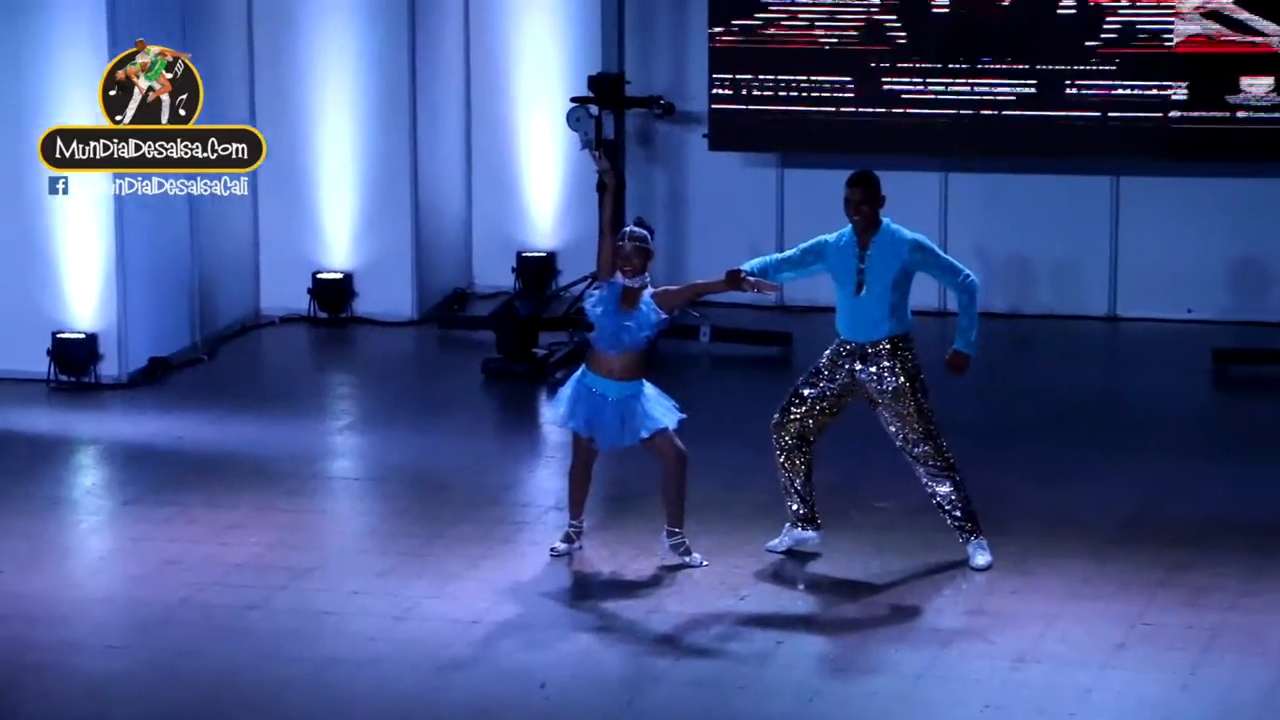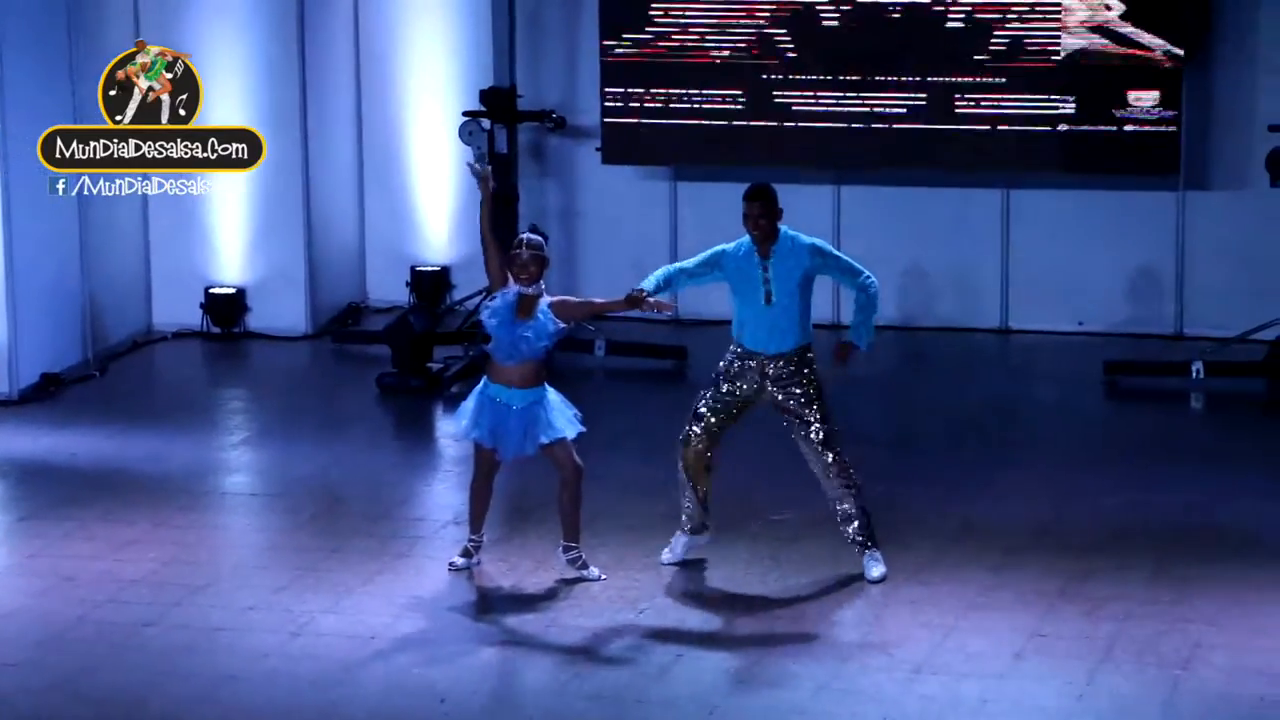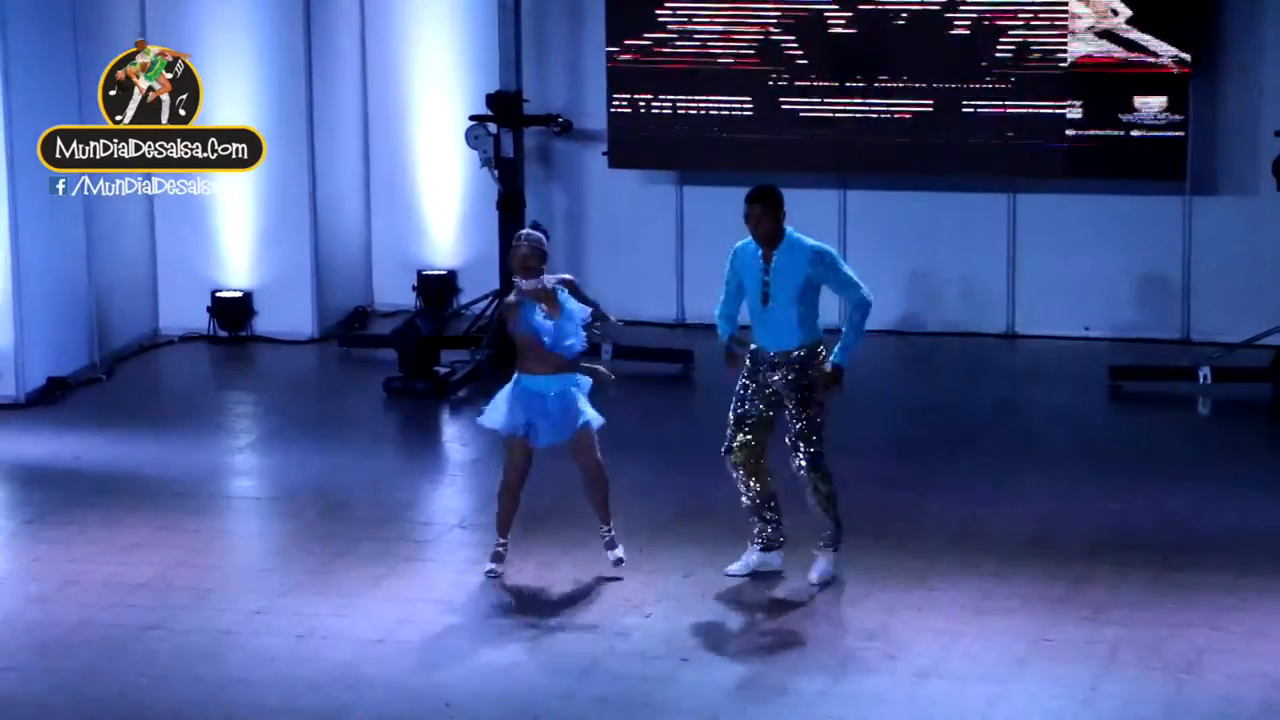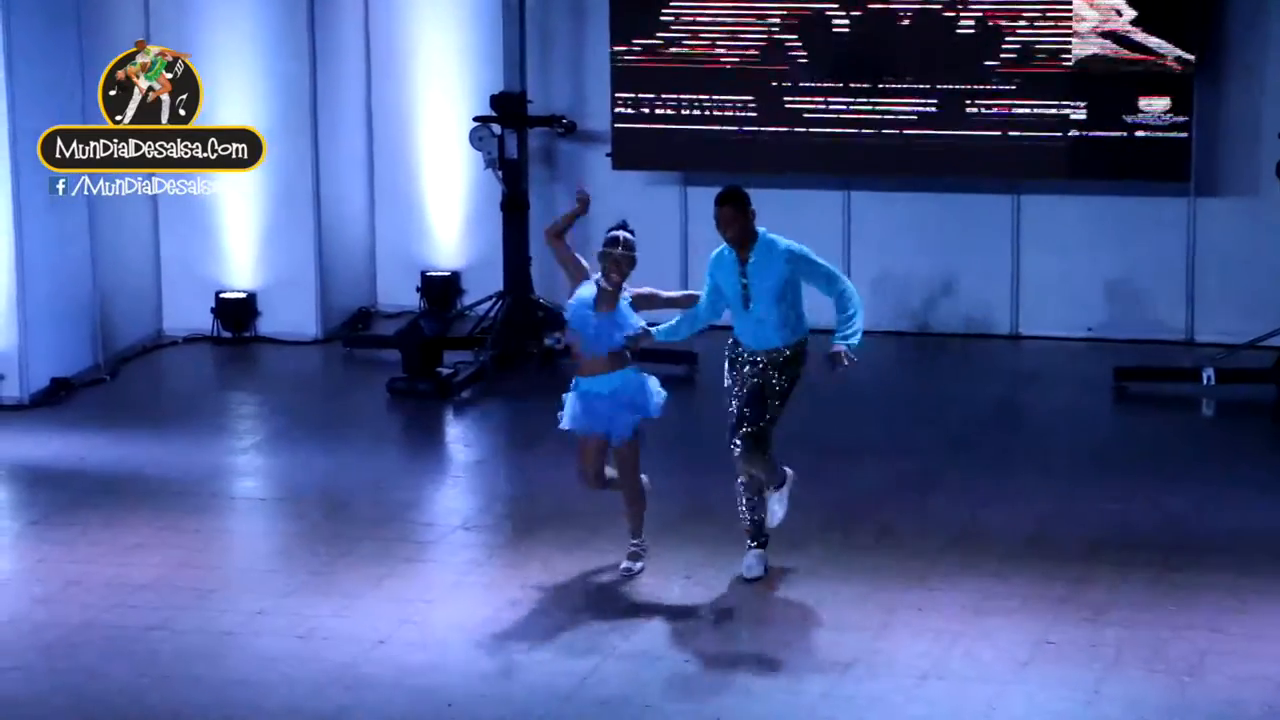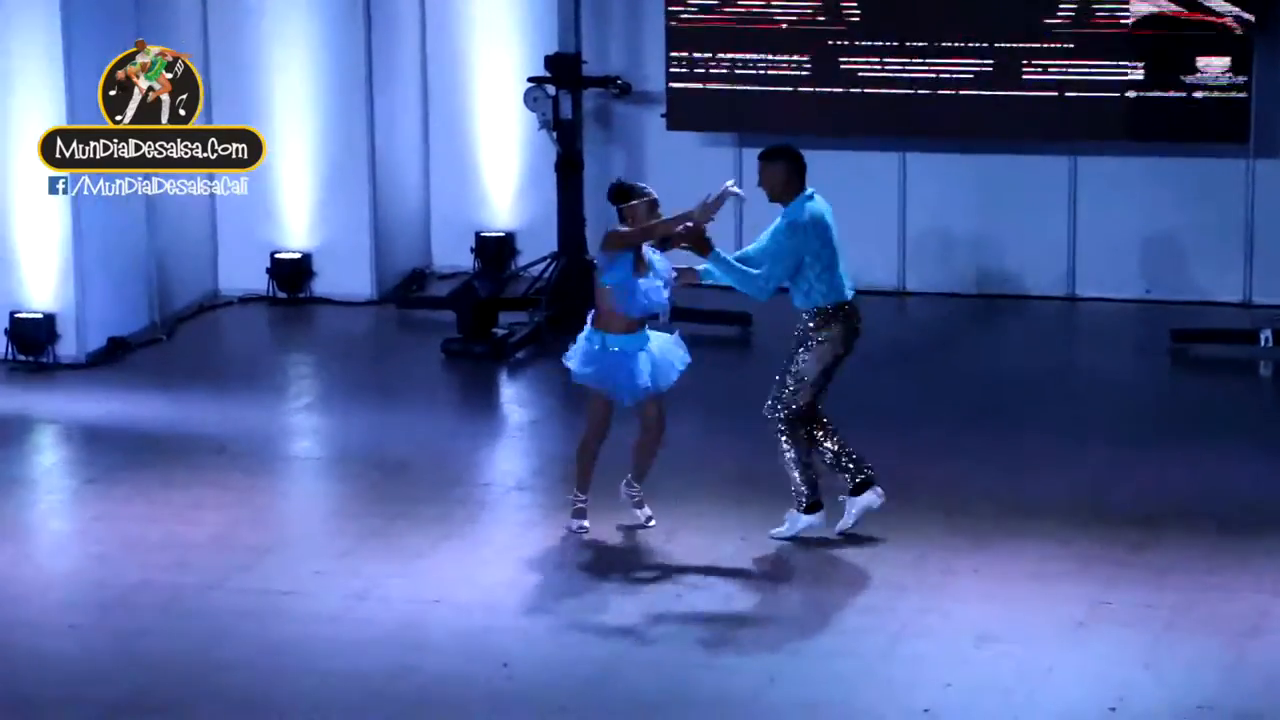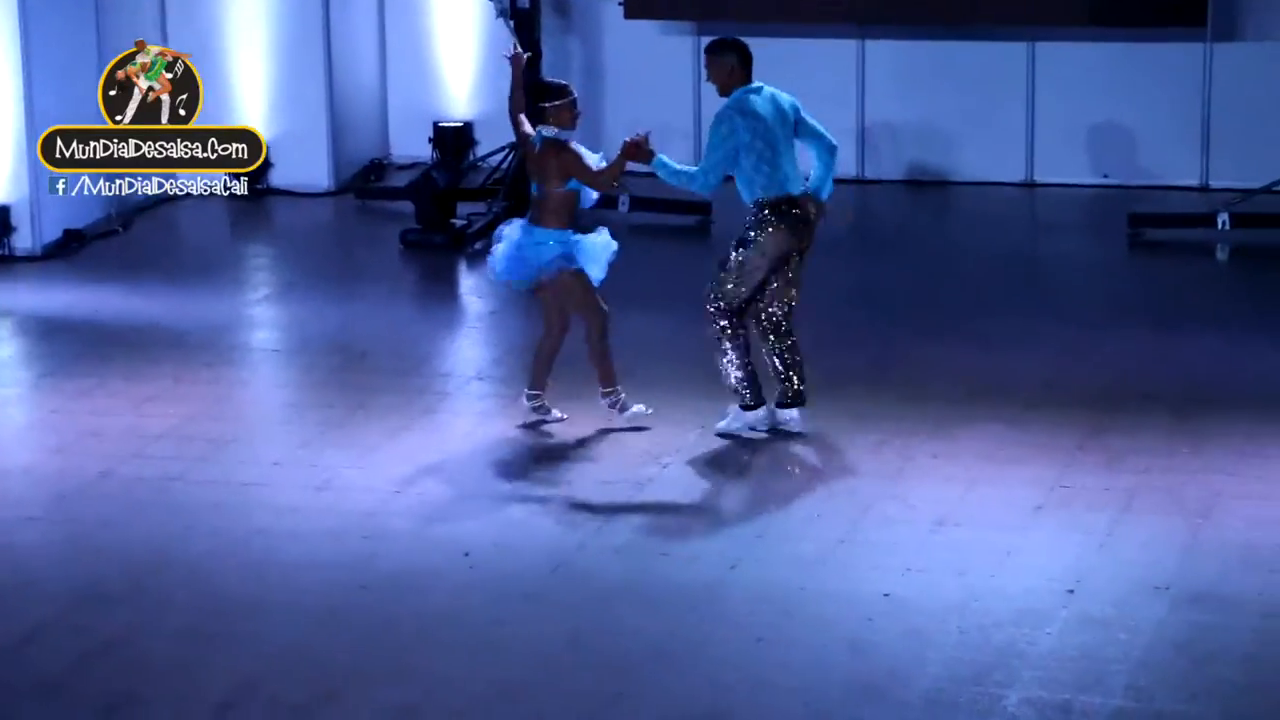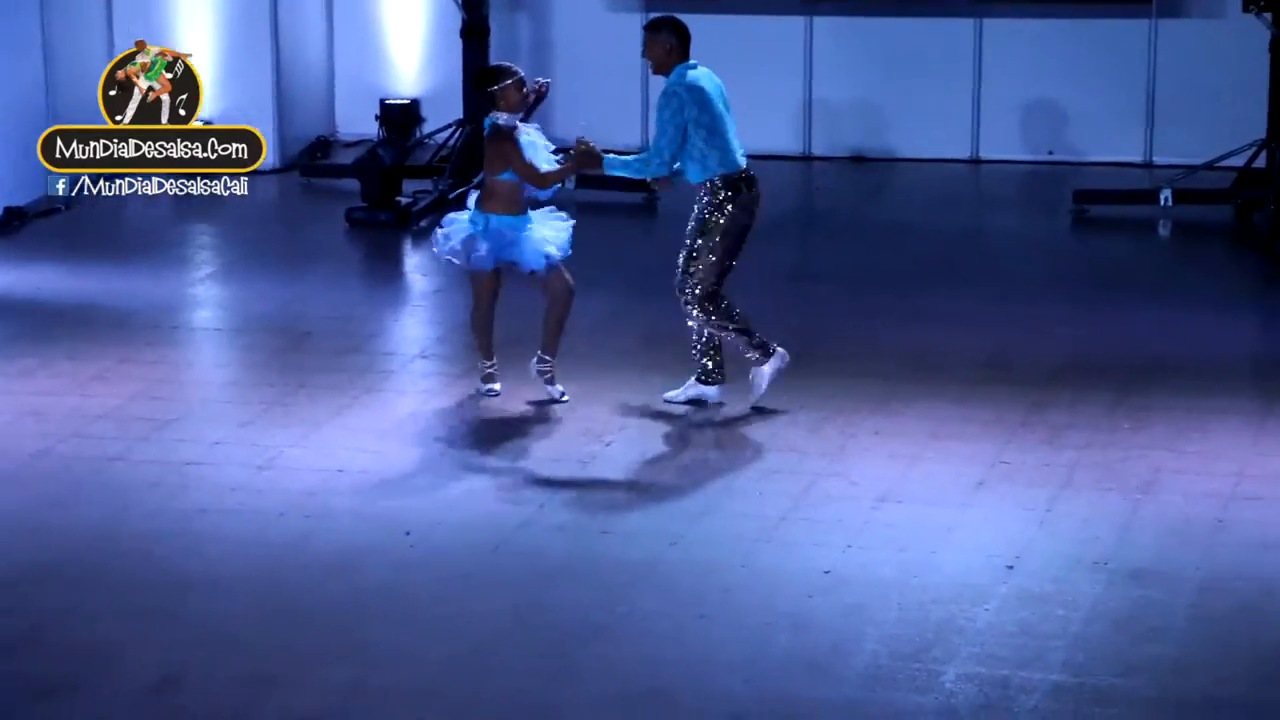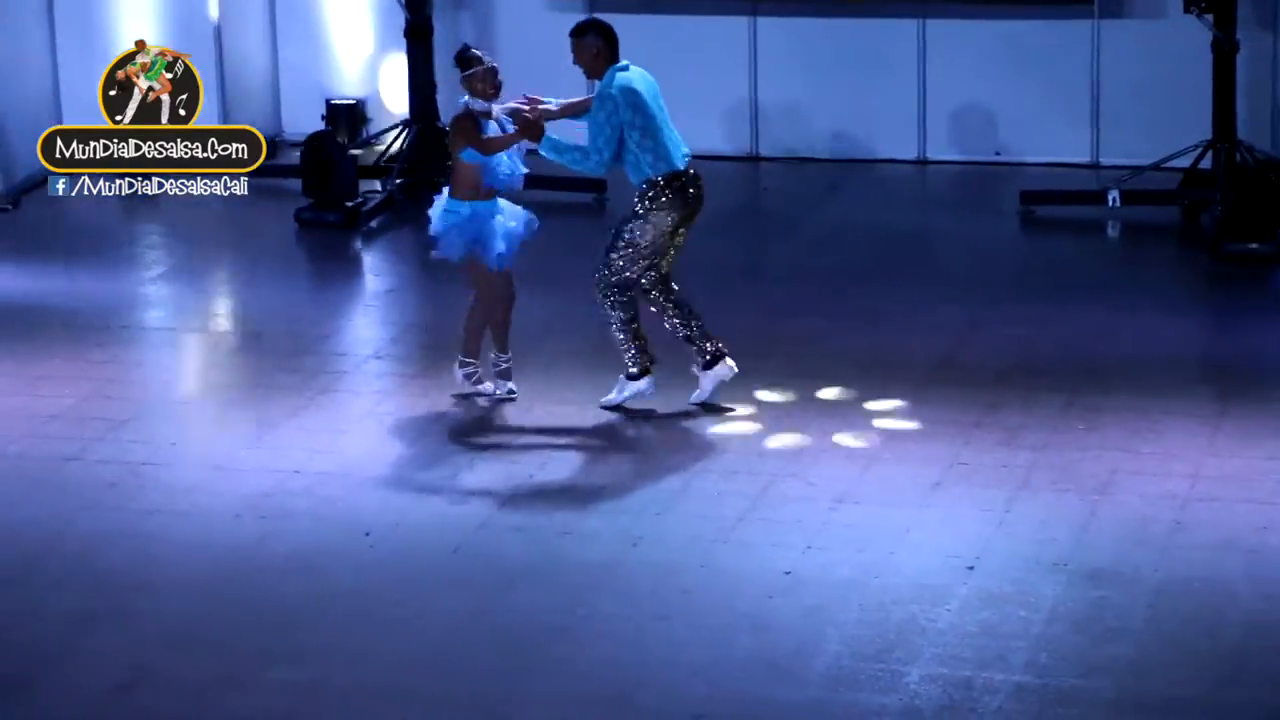
dt=0.5s
person 1, frame 1
left shoulder: (908, 246)
right shoulder: (831, 247)
left elbow: (964, 283)
right elbow: (783, 263)
left wrist: (963, 345)
right wrist: (746, 271)
left hip: (890, 358)
right hip: (843, 355)
left knee: (924, 448)
right knee: (788, 427)
left ankle: (973, 537)
right ankle: (803, 525)
person 1, frame 2
left shoulder: (808, 252)
right shoulder: (729, 256)
left elbow: (866, 284)
right elbow: (679, 271)
left wrist: (856, 339)
right wrist: (648, 287)
left hip: (792, 368)
right hip: (743, 364)
left knee: (825, 456)
right knee: (695, 442)
left ankle: (867, 548)
right ankle: (691, 531)
person 1, frame 3
left shoulder: (813, 255)
right shoulder: (741, 255)
left elbow: (860, 302)
right elbow: (726, 311)
left wrist: (839, 360)
right wrist: (732, 344)
left hip: (802, 363)
right hip: (759, 360)
left knee: (804, 457)
right knee: (740, 452)
left ankle: (829, 547)
right ankle: (766, 545)
person 1, frame 4
left shoulder: (787, 255)
right shoulder: (719, 261)
left elbow: (842, 288)
right elbow: (707, 314)
left wrist: (844, 340)
right wrist: (654, 334)
left hip: (783, 357)
right hip: (743, 357)
left knee: (748, 442)
right knee: (745, 451)
left ankle: (777, 480)
right ankle: (756, 544)
person 1, frame 5
left shoulder: (800, 223)
right shoulder: (807, 209)
left elbow: (762, 288)
right elbow: (760, 254)
left wrist: (710, 255)
right wrist: (702, 272)
left hip: (824, 325)
right hip: (836, 318)
left knee: (783, 414)
right knee: (802, 412)
left ankle: (808, 508)
right ankle: (861, 488)
person 1, frame 6
left shoulder: (731, 117)
right shoulder: (782, 101)
left elbow: (703, 183)
right elbow: (827, 146)
left wrist: (651, 160)
right wrist: (818, 193)
left hip: (771, 219)
right hip: (800, 214)
left knee: (726, 307)
right knee: (773, 314)
left ankle: (751, 405)
right ankle: (788, 408)
person 1, frame 7
left shoulder: (676, 93)
right shoulder: (705, 79)
left elbow: (658, 162)
left wrist: (604, 163)
right wrist: (671, 170)
left hip: (723, 197)
right hip: (739, 189)
left knee: (699, 293)
right knee: (695, 288)
left ankle: (764, 354)
right ankle: (707, 380)
person 1, frame 8
left shoulder: (610, 93)
right shoulder: (639, 78)
left elbow: (599, 160)
left wrist: (542, 140)
right wrist: (554, 112)
left hip: (662, 195)
right hip: (684, 186)
left knee: (613, 281)
right knee: (652, 282)
left ankle: (636, 375)
right ankle: (711, 361)
person 2, frame 1
left shoulder: (658, 300)
right shoulder: (606, 286)
left elbow: (697, 289)
right elbow: (605, 234)
left wrist: (736, 283)
right wrist: (610, 187)
left hip: (632, 393)
right hip: (592, 388)
left knee: (675, 456)
right knee: (582, 459)
left ankle: (675, 536)
right ankle: (574, 529)
person 2, frame 2
left shoulder: (556, 308)
right shoulder: (501, 294)
left elbow: (599, 306)
right elbow: (488, 244)
left wrist: (636, 303)
right wrist: (486, 196)
left hip: (534, 401)
right hip: (494, 399)
left knee: (571, 469)
right knee: (484, 472)
left ankle: (571, 550)
right ankle: (473, 544)
person 2, frame 3
left shoulder: (566, 286)
right shoulder: (513, 306)
left elbow: (590, 309)
right elbow: (539, 352)
right wrist: (588, 368)
left hip: (566, 391)
right hip: (528, 393)
left knee: (592, 466)
right knee: (514, 474)
left ankle: (608, 534)
right ankle: (501, 545)
person 2, frame 4
left shoulder: (636, 300)
right shoulder: (582, 284)
left elbow: (686, 300)
right elbow: (553, 236)
right wrist: (581, 211)
left hip: (620, 390)
right hip: (588, 396)
left knee: (627, 472)
right knee: (591, 477)
left ankle: (637, 546)
right ankle: (632, 485)
person 2, frame 5
left shoulder: (646, 249)
right shoulder: (614, 241)
right elbow: (674, 231)
right wrist: (706, 208)
left hip: (638, 347)
right hip: (606, 347)
left knee: (654, 423)
right knee: (597, 428)
left ankle: (634, 487)
right ankle: (579, 500)
person 2, frame 6
left shoulder: (530, 142)
right shoulder: (565, 152)
left elbow: (516, 112)
right elbow: (600, 182)
left wrist: (518, 70)
right wrist: (625, 156)
left hip: (537, 241)
right hip: (553, 245)
left knee: (557, 326)
right knee: (597, 317)
left ankle: (537, 396)
right ankle: (611, 395)
person 2, frame 7
left shoulder: (512, 128)
right shoulder: (503, 140)
right elbow: (540, 180)
left wrist: (536, 101)
right wrist: (575, 163)
left hip: (520, 227)
right hip: (493, 229)
left knee: (562, 290)
right knee: (485, 302)
left ankle: (545, 363)
right ankle: (487, 366)
person 2, frame 8
left shoulder: (501, 113)
right shoulder: (466, 121)
right elbow: (485, 146)
right wrist: (521, 134)
left hip: (490, 212)
right hip: (465, 216)
left knee: (500, 291)
right knee: (496, 293)
left ankle: (469, 368)
right ankle: (497, 362)
